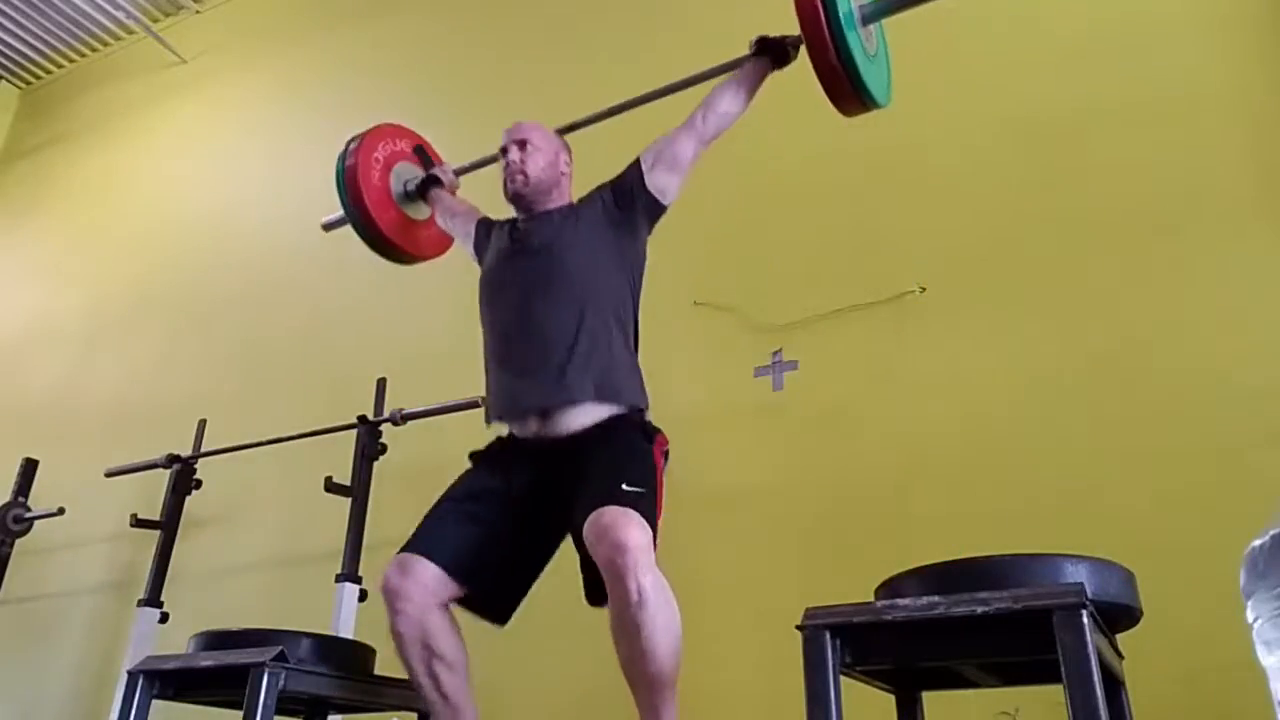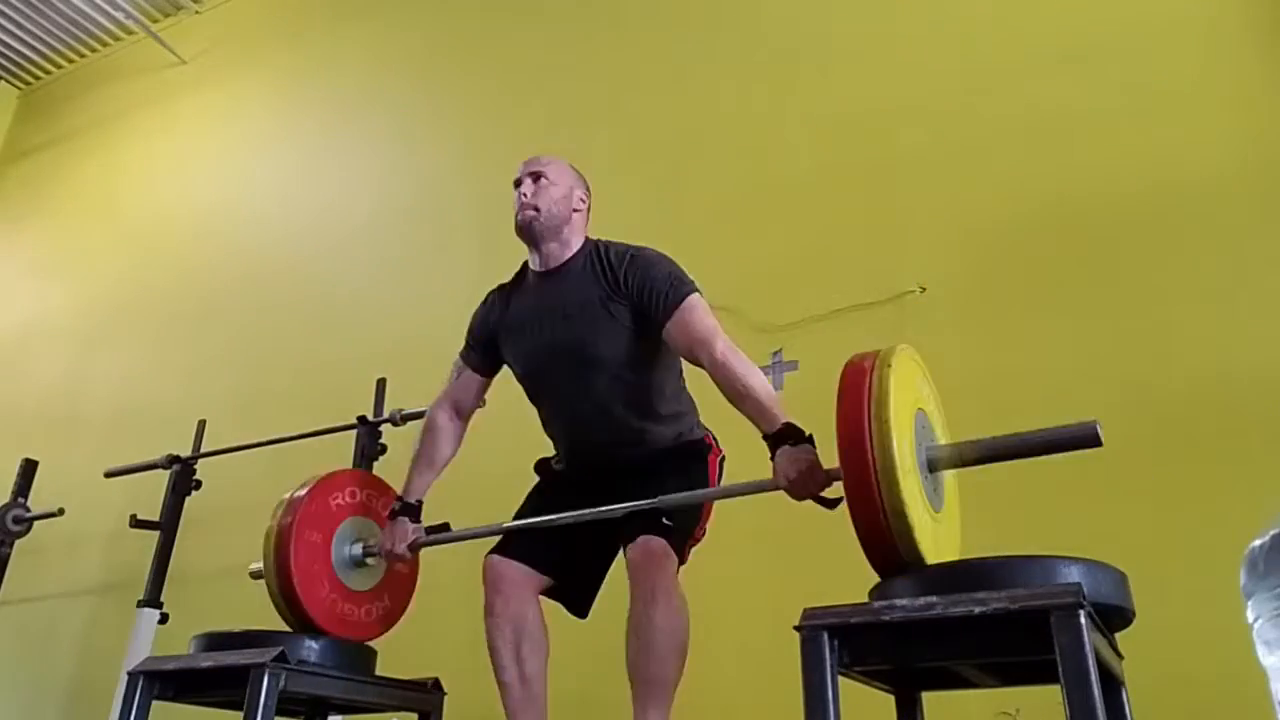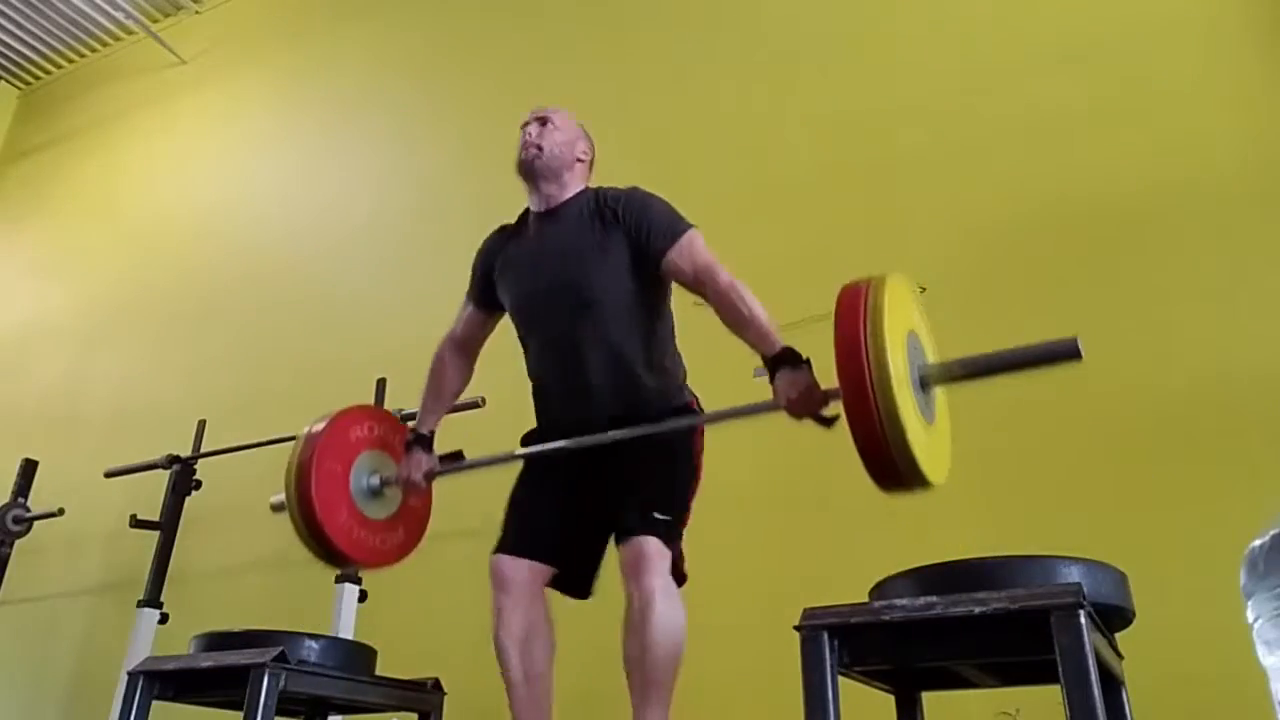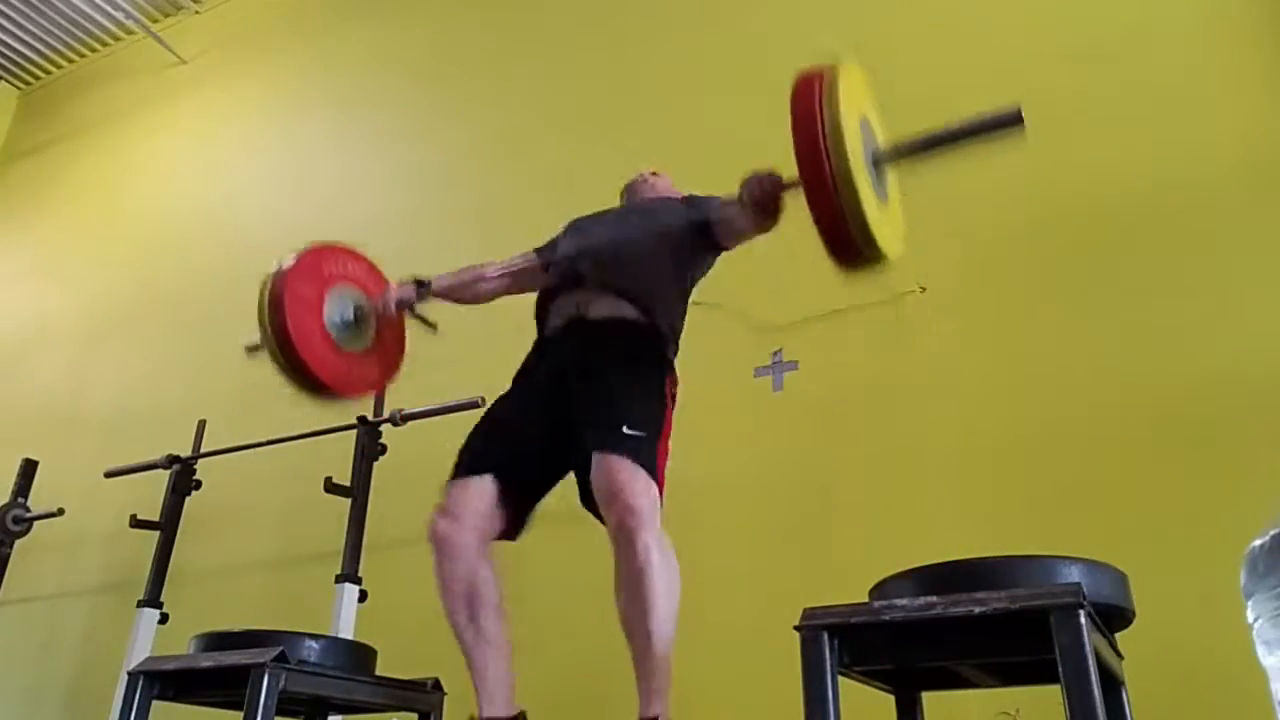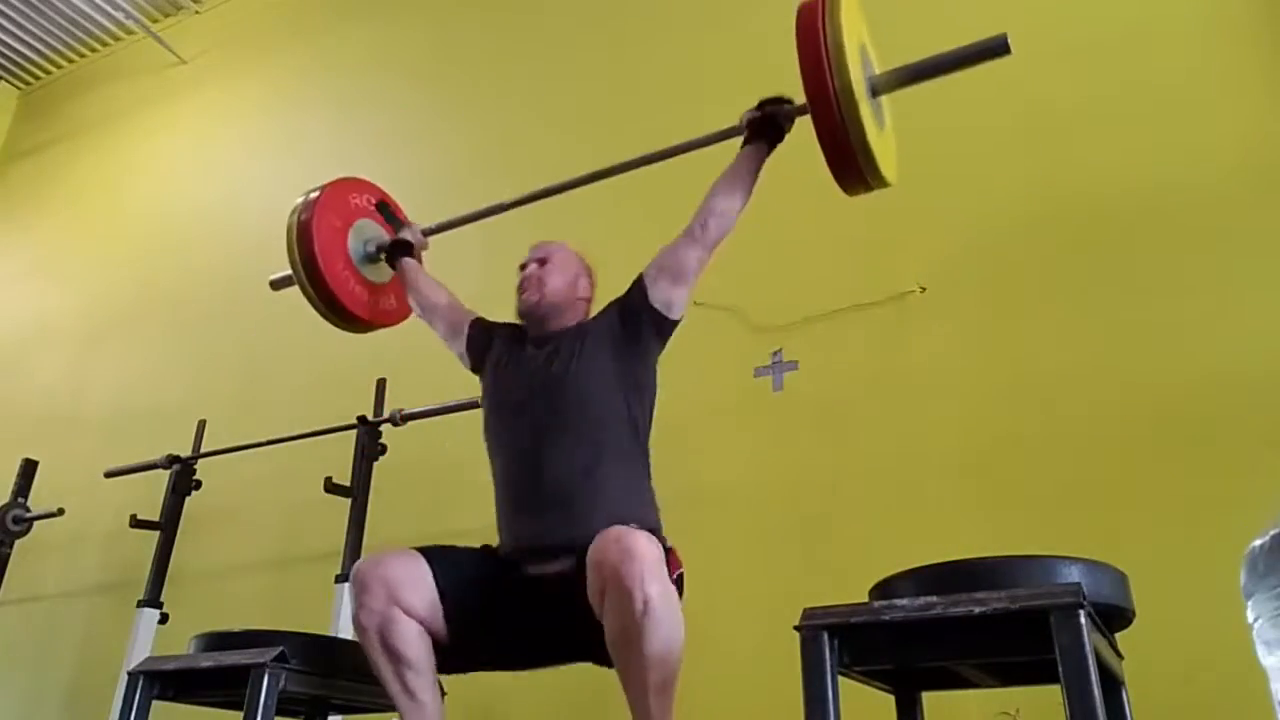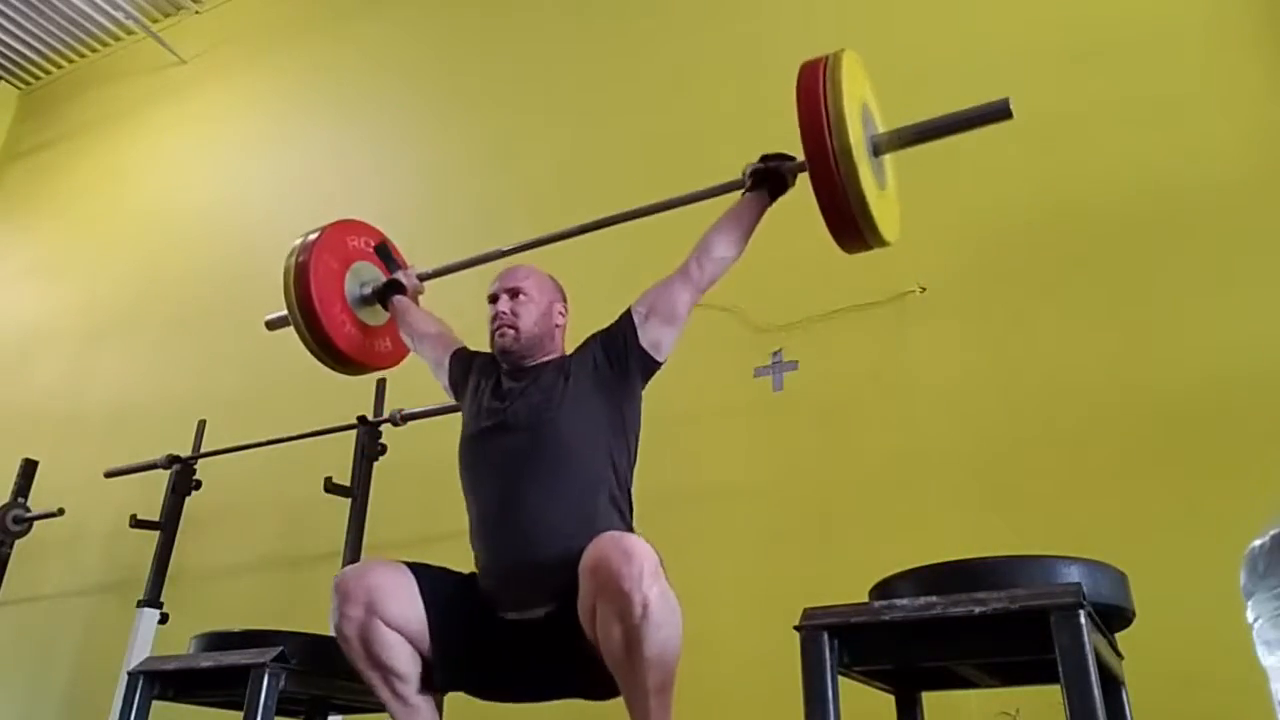
dt=0.3s
person 1, frame 1
left shoulder: (612, 214)
right shoulder: (494, 238)
left elbow: (692, 136)
right elbow: (451, 212)
left wrist: (760, 62)
left hip: (605, 437)
right hip: (517, 452)
left knee: (623, 552)
right knee: (409, 583)
person 1, frame 2
left shoulder: (631, 270)
right shoulder: (501, 307)
left elbow: (716, 351)
right elbow: (452, 408)
left wrist: (785, 438)
right wrist: (409, 506)
left hip: (667, 461)
right hip: (581, 468)
left knee: (651, 564)
right knee: (505, 577)
person 1, frame 3
left shoulder: (626, 212)
right shoulder: (500, 250)
left elbow: (714, 282)
right elbow: (457, 347)
left wrist: (783, 361)
right wrist: (421, 437)
left hip: (652, 427)
right hip: (563, 437)
left knee: (646, 562)
right knee: (513, 578)
person 1, frame 4
left shoulder: (690, 215)
right shoulder: (580, 229)
left elbow: (743, 219)
right elbow: (501, 275)
left wrist: (761, 199)
right wrist: (426, 288)
left hip: (626, 357)
right hip: (549, 366)
left knee: (632, 513)
right knee: (456, 528)
person 1, frame 5
left shoulder: (621, 334)
right shoulder: (498, 349)
left elbow: (702, 235)
right elbow: (439, 311)
left wrist: (759, 144)
right wrist: (404, 258)
left hip: (609, 591)
right hip: (518, 585)
left knee: (624, 561)
right knee: (379, 582)
person 1, frame 6
left shoulder: (605, 369)
right shoulder: (478, 381)
left elbow: (695, 276)
right elbow: (428, 338)
left wrist: (762, 192)
left hip: (597, 619)
right hip: (497, 625)
left knee: (623, 561)
right knee: (359, 590)
